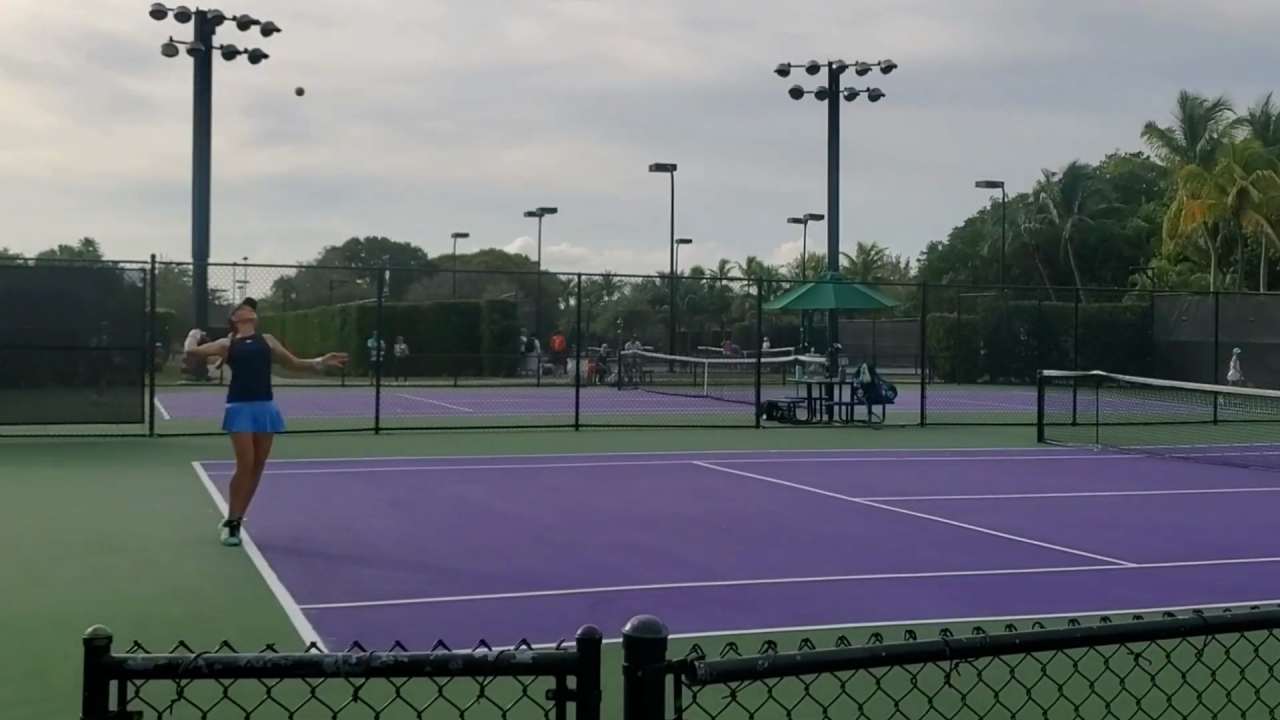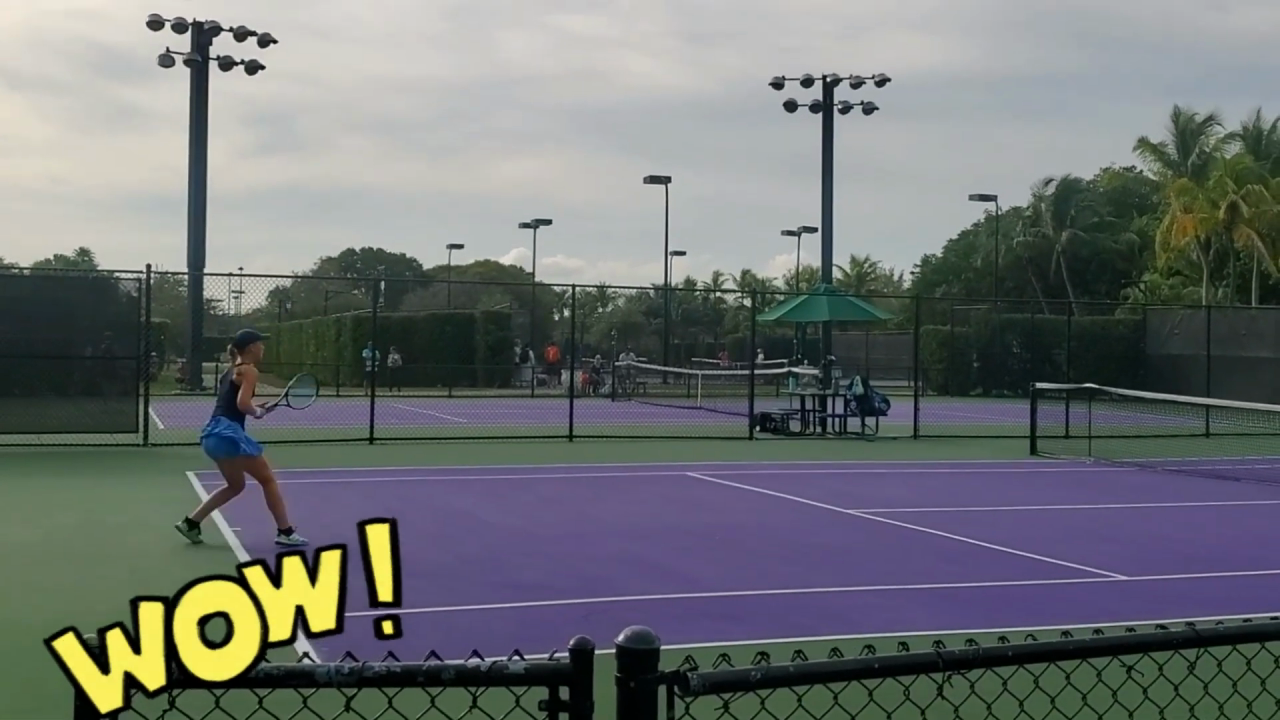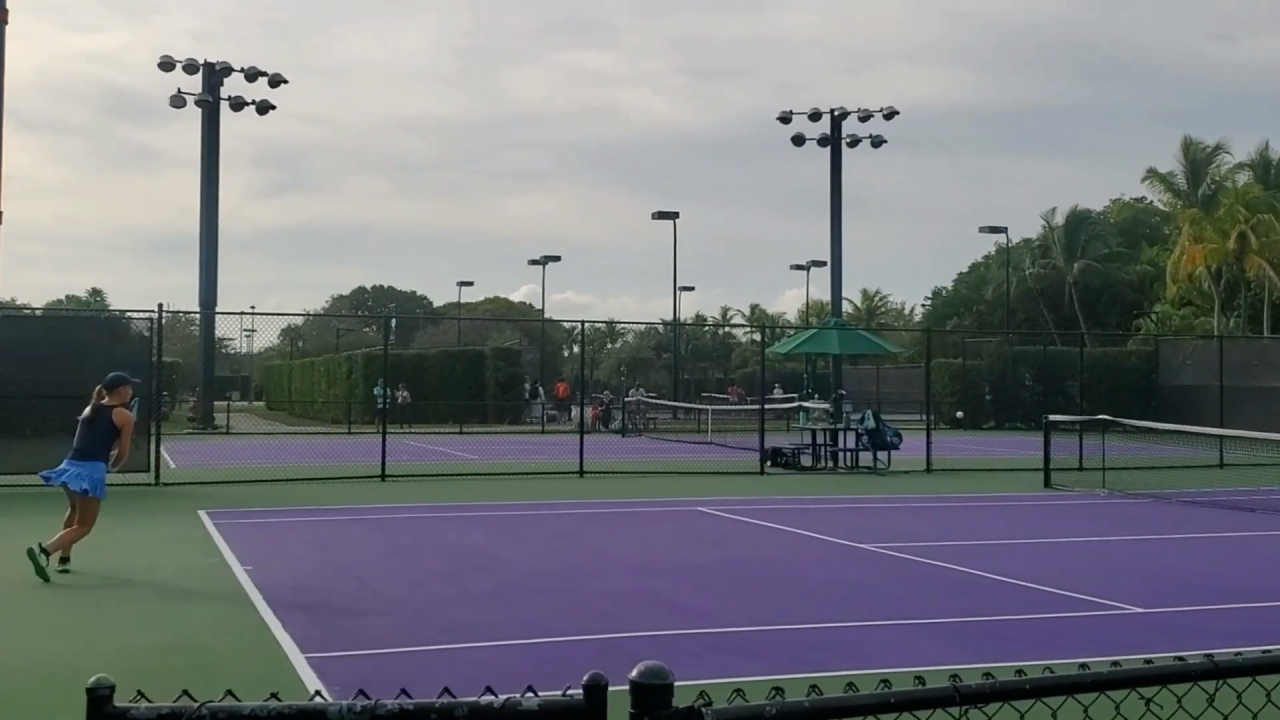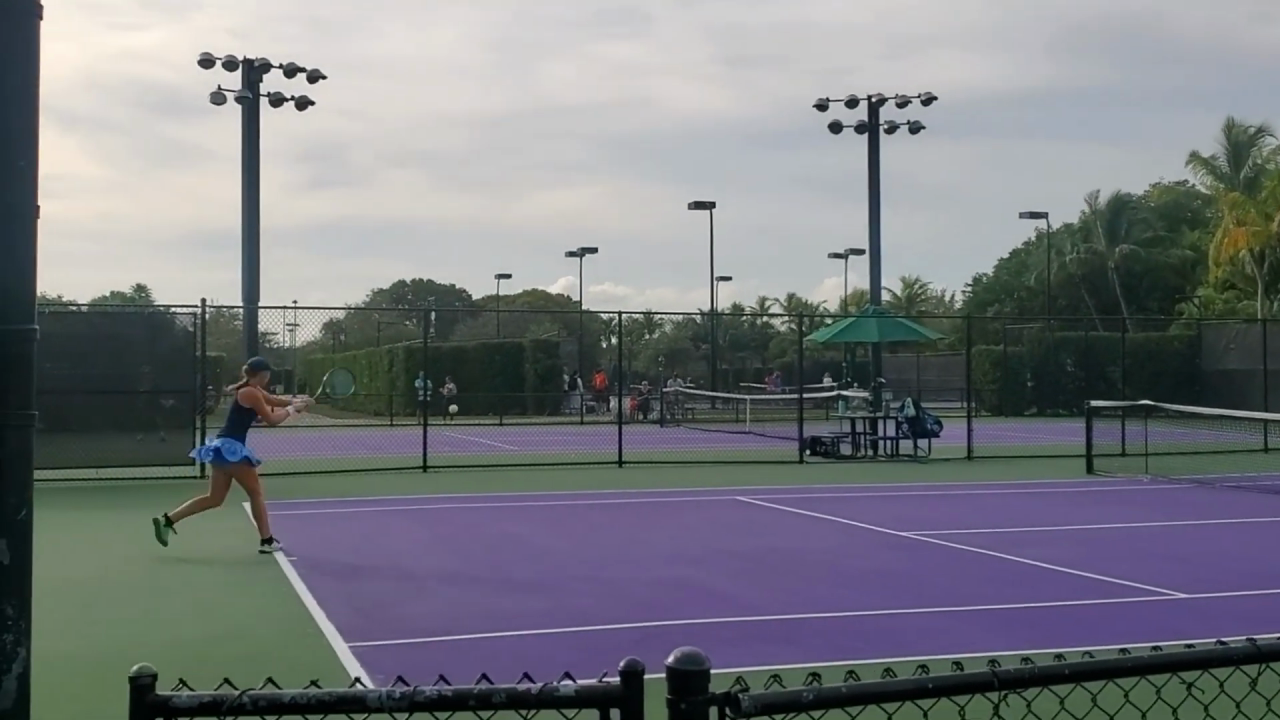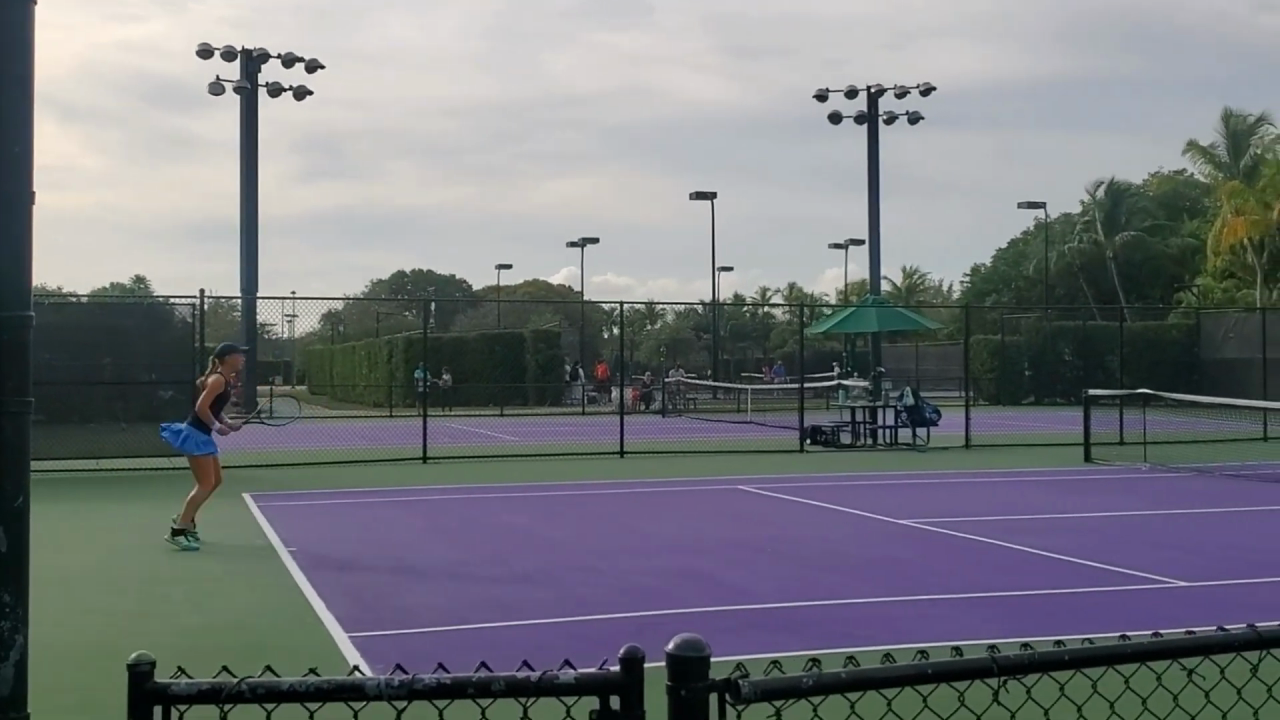
dt=1s
person 1, frame 1
left shoulder: (266, 341)
right shoulder: (228, 343)
left elbow: (295, 363)
right elbow: (192, 352)
left wrist: (319, 362)
left hip: (265, 408)
right hip: (240, 408)
left knee: (256, 470)
right knee: (245, 466)
left ankle: (234, 522)
right ankle: (230, 523)
person 1, frame 2
left shoulder: (231, 371)
right shoulder: (248, 371)
right elbow: (242, 404)
left wrist: (254, 409)
right wrist: (257, 412)
left hip: (216, 436)
right hip: (229, 435)
left knee: (235, 485)
right knee: (268, 480)
left ankle: (191, 522)
right ankle: (285, 532)
person 1, frame 3
left shoulder: (90, 409)
right shoulder: (125, 416)
right elbow: (122, 453)
right wrist: (112, 466)
left hip: (70, 466)
right hip: (92, 470)
left knee: (75, 513)
right knee: (82, 527)
left ankle: (63, 559)
right ankle: (43, 551)
person 1, frame 4
left shoulder: (252, 391)
right shoulder: (251, 393)
left elbow: (273, 400)
right elbow: (271, 420)
left wrist: (295, 402)
right wrist: (292, 410)
left hip: (222, 447)
right hip: (230, 448)
left knee: (214, 498)
right knee: (256, 493)
left ankle: (168, 520)
right ankle: (266, 541)
person 1, frame 5
left shoulder: (227, 380)
right shoulder: (218, 380)
right elbow: (201, 408)
left wrist: (227, 423)
right wrist: (217, 427)
left hip: (202, 435)
right hip: (195, 435)
left knee: (215, 480)
right knee: (206, 483)
left ankle: (184, 519)
right ankle: (178, 531)
